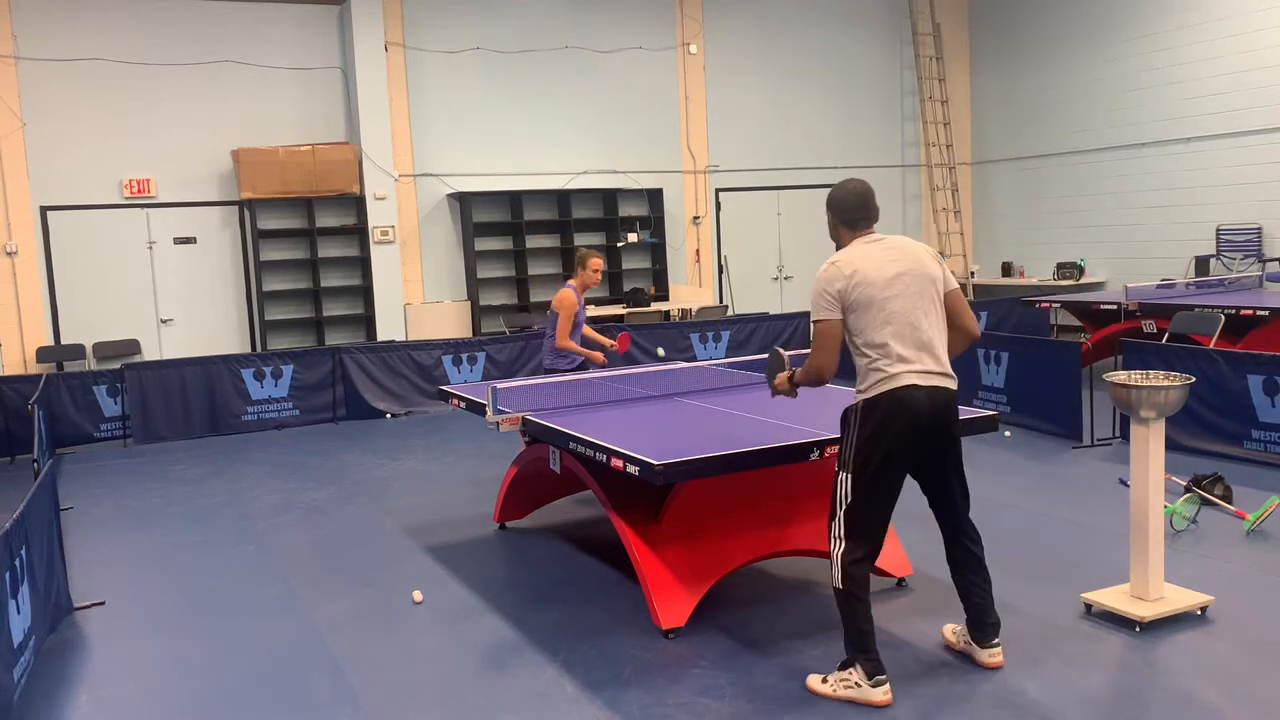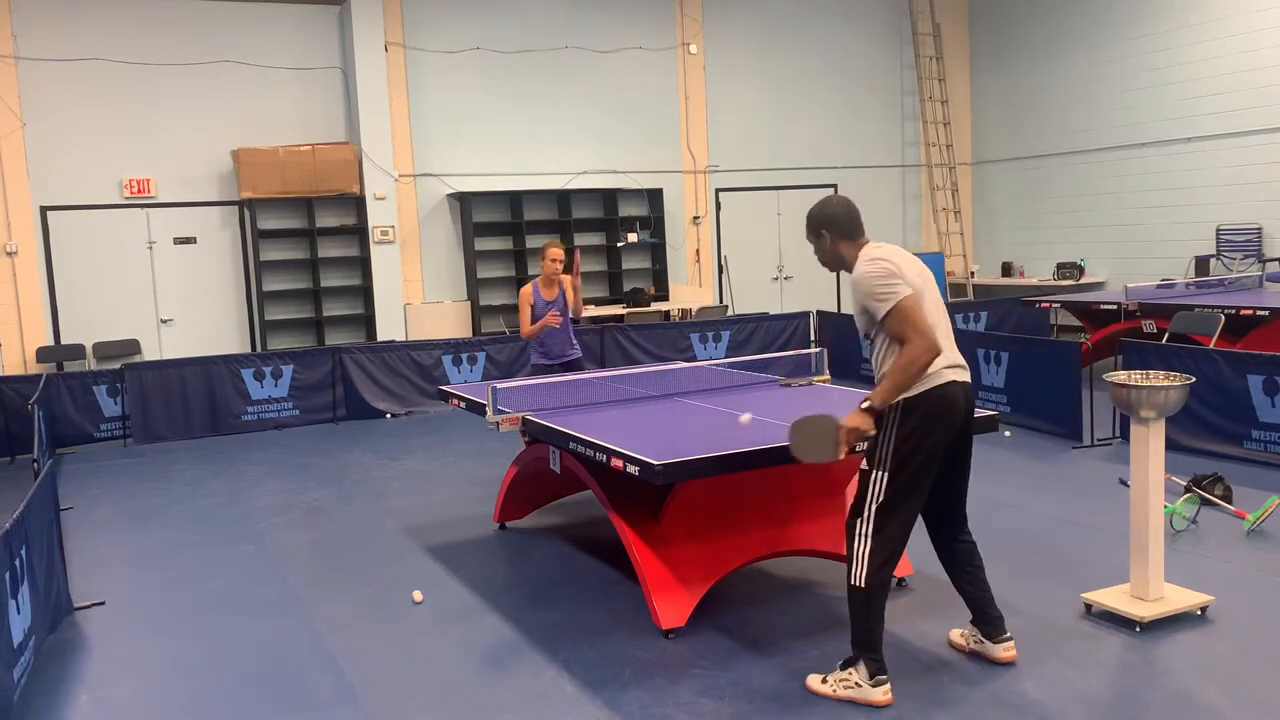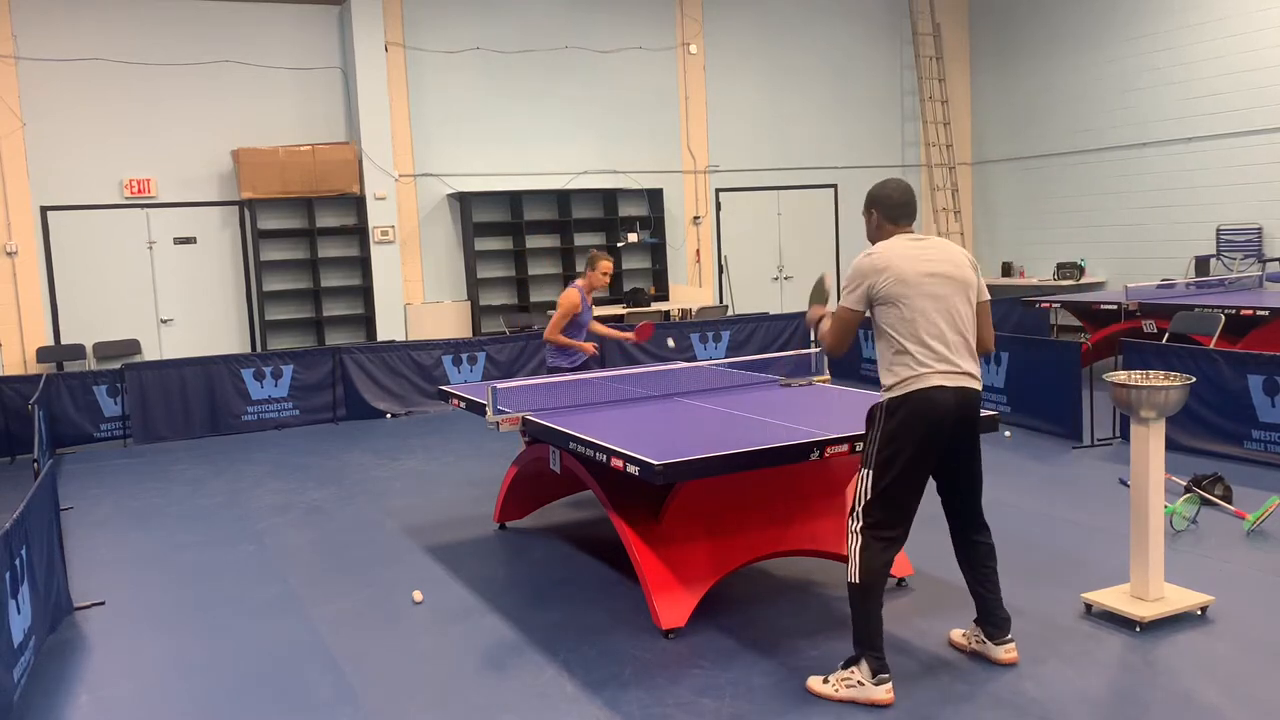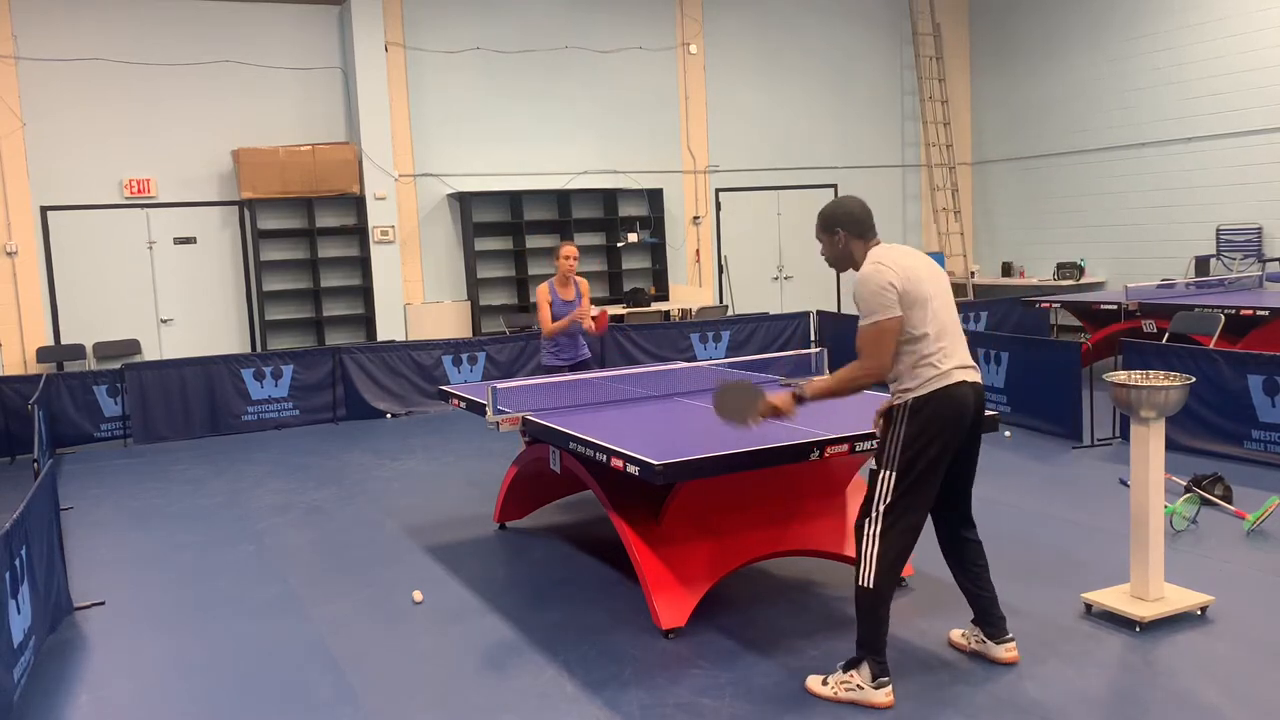
dt=0.5s
person 1, frame 1
left shoulder: (835, 273)
right shoulder: (924, 254)
left elbow: (823, 369)
right elbow: (969, 330)
left wrist: (791, 380)
left hip: (885, 407)
right hip: (941, 399)
left knee: (851, 539)
right knee: (957, 520)
left ankle: (866, 673)
right ankle: (984, 637)
person 1, frame 2
left shoulder: (870, 271)
right shoulder: (896, 256)
left elbow: (924, 344)
left wrist: (868, 408)
right wrist: (882, 399)
left hip: (920, 405)
right hip: (956, 392)
left knee: (871, 532)
right knee: (950, 524)
left ankle: (868, 672)
right ankle: (993, 633)
person 1, frame 3
left shoulder: (870, 264)
right shoulder: (961, 257)
left elbow: (833, 344)
right elbow: (986, 344)
left wrist: (821, 317)
left hip: (911, 406)
right hip: (965, 399)
left knee: (870, 532)
right knee: (969, 521)
left ankle: (870, 672)
right ankle: (996, 634)
person 1, frame 4
left shoulder: (874, 275)
right shoulder: (915, 259)
left elbow: (874, 368)
left wrist: (798, 395)
left hip: (931, 403)
right hip: (967, 392)
left knee: (880, 533)
right knee: (956, 521)
left ankle: (869, 674)
right ankle: (994, 633)
